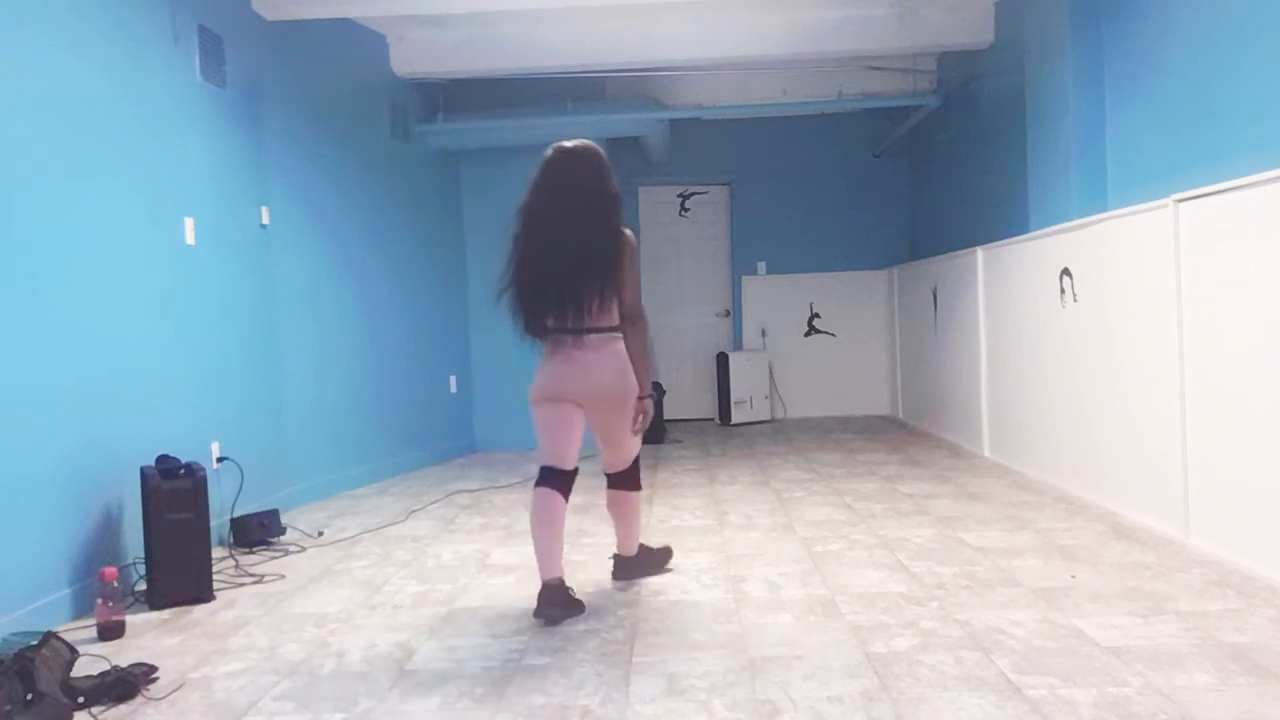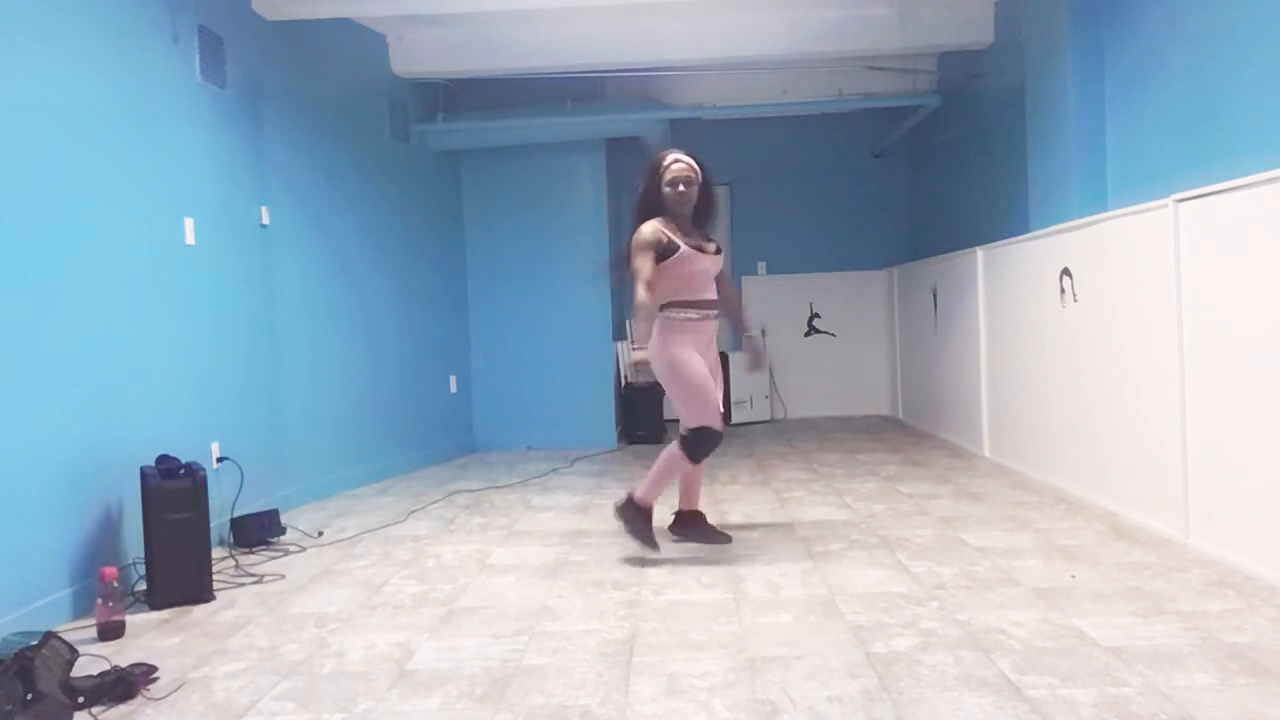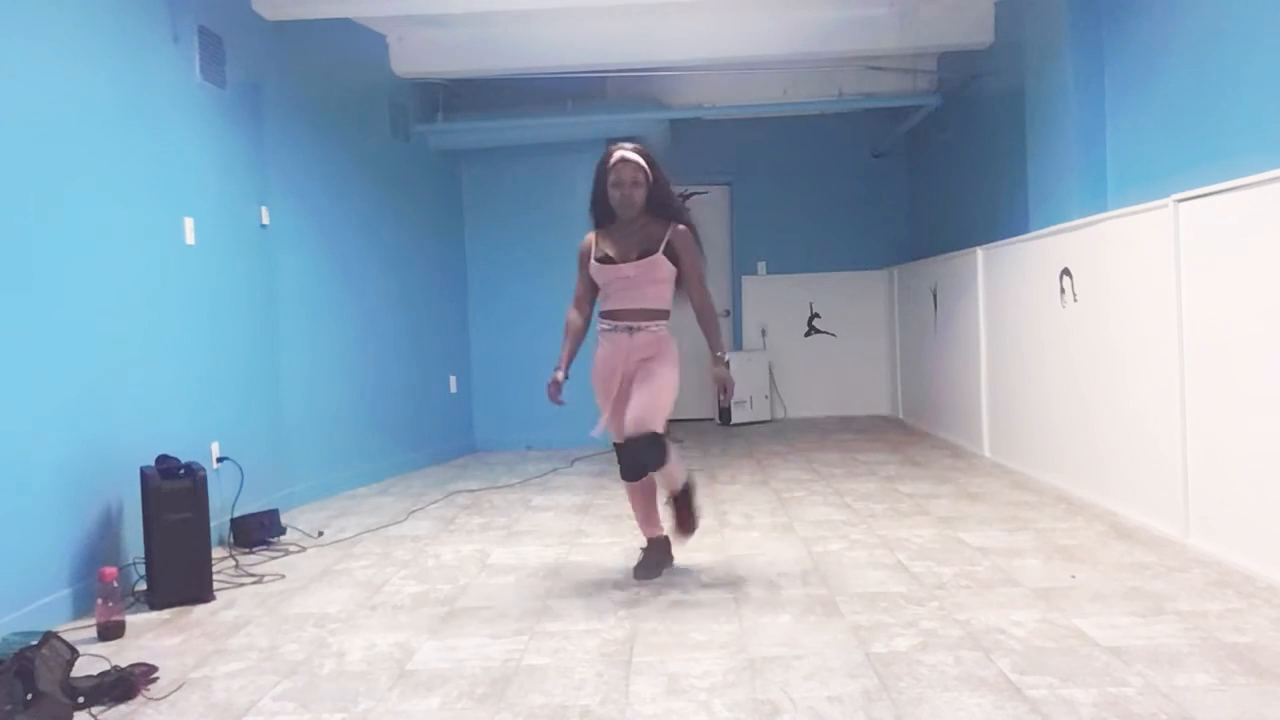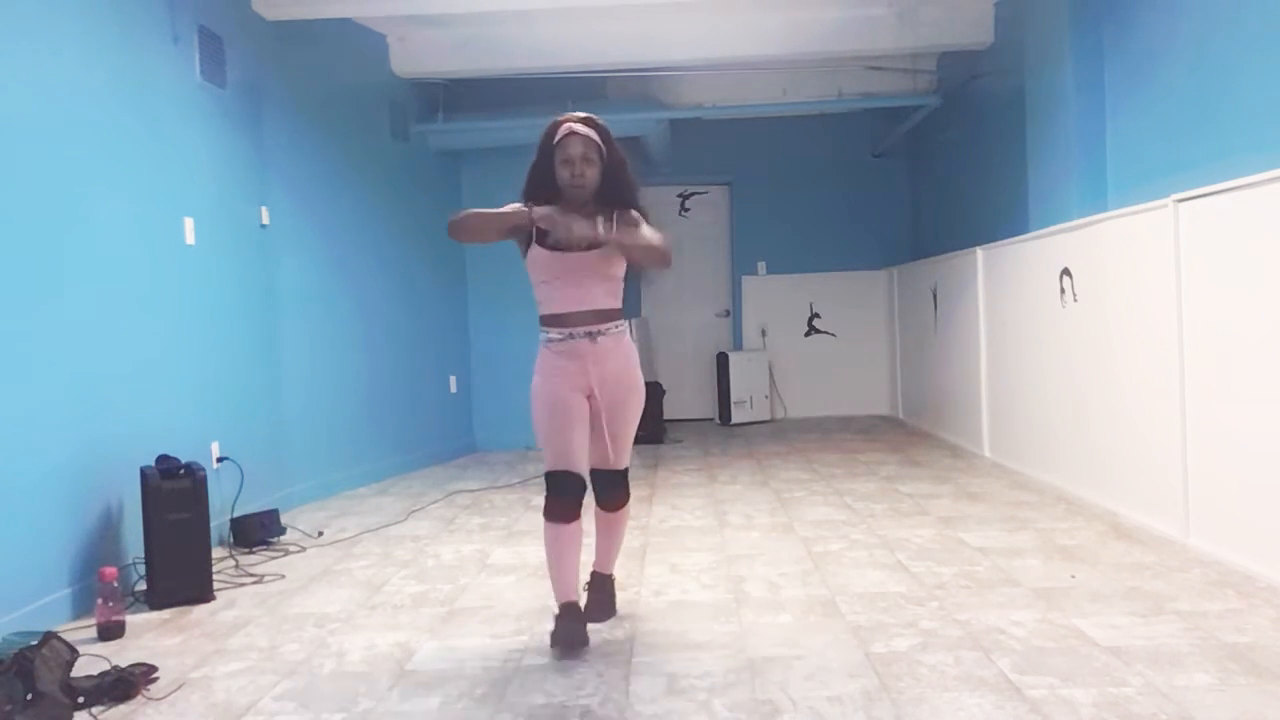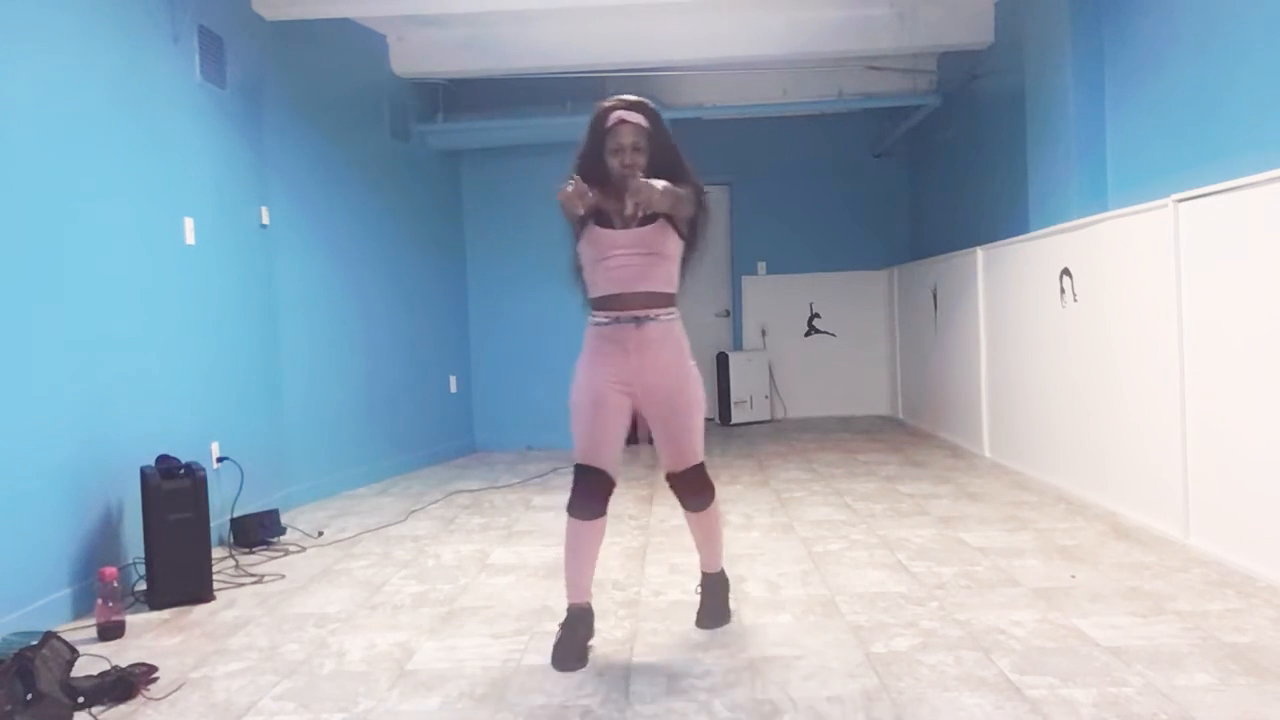
dt=1s
person 1, frame 1
left shoulder: (535, 242)
right shoulder: (619, 241)
left elbow: (532, 316)
right elbow: (632, 320)
right wrist: (644, 388)
left hip: (555, 370)
right hip: (607, 366)
left knee: (553, 473)
right knee: (623, 468)
left ankle: (552, 585)
right ankle: (631, 555)
person 1, frame 2
left shoulder: (705, 234)
right shoulder: (650, 233)
left elbow: (719, 289)
right elbow: (642, 290)
left wrist: (749, 338)
right wrist: (640, 344)
left hip: (704, 340)
right hip: (674, 340)
left knee: (701, 428)
right knee: (704, 431)
left ankle: (688, 516)
right ankle: (639, 504)
person 1, frame 3
left shoulder: (676, 235)
right shoulder: (592, 243)
left elbow: (700, 300)
right elbow: (579, 308)
left wrist: (718, 358)
right wrist: (563, 366)
left hip: (656, 349)
right hip: (608, 353)
left knee: (643, 438)
right knee: (627, 451)
left ankle: (679, 486)
right ankle: (655, 542)
person 1, frame 4
left shoulder: (622, 218)
right shoulder: (529, 219)
left elbow: (661, 253)
right elbow: (458, 228)
left wrist: (600, 235)
right wrist: (531, 217)
left hip: (615, 356)
right hip: (557, 361)
left knee: (611, 477)
right knee: (564, 481)
left ankle: (603, 577)
right ankle: (568, 608)
person 1, frame 5
left shoulder: (675, 198)
right shoulder: (590, 202)
left elbow: (680, 202)
right elbow: (571, 200)
left wrist: (654, 194)
right wrist: (575, 199)
left hip: (664, 346)
right hip: (603, 350)
left knee: (688, 473)
right knee: (590, 481)
left ankle: (714, 578)
right ankle: (577, 614)
